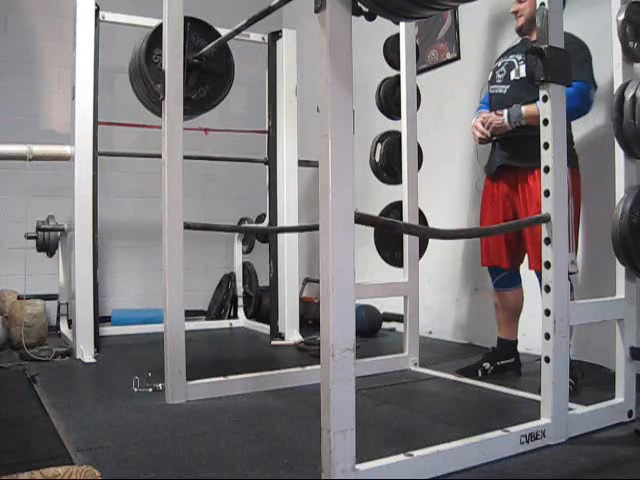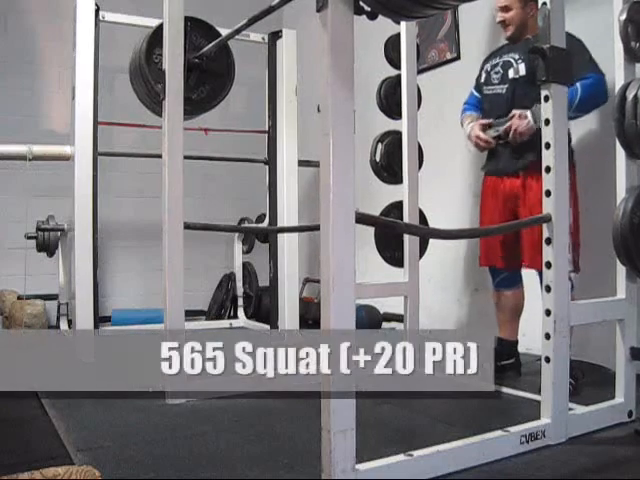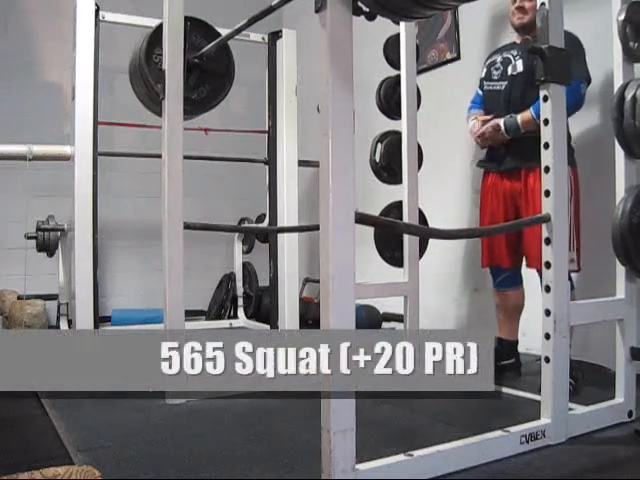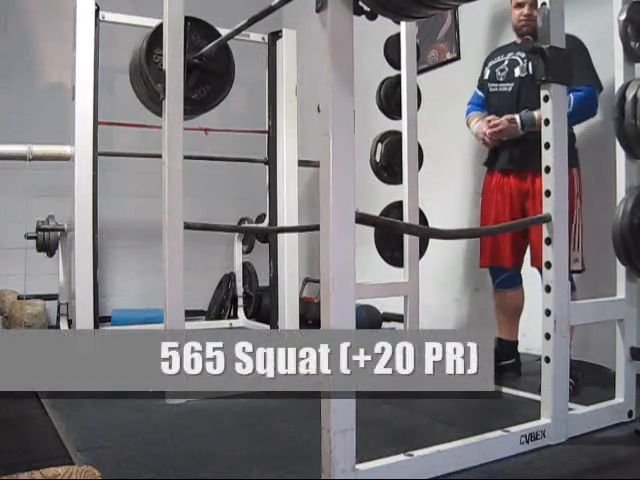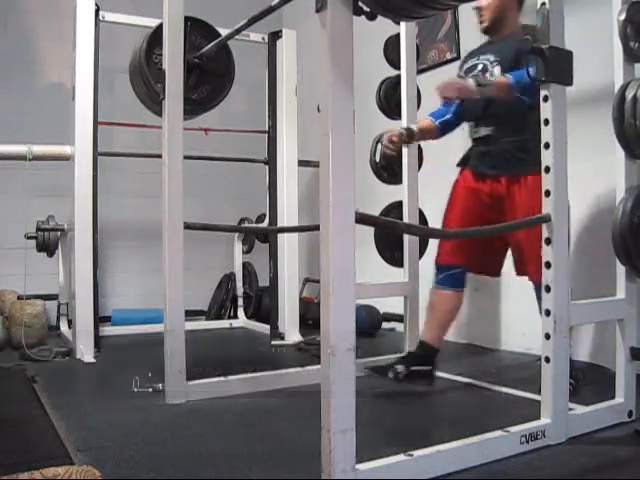
dt=1s
person 1, frame 1
left shoulder: (566, 46)
right shoulder: (508, 55)
left elbow: (578, 98)
right elbow: (489, 102)
left wrist: (512, 117)
right wrist: (480, 120)
left hip: (544, 170)
right hip: (500, 170)
right knee: (500, 264)
right ankle: (505, 352)
person 1, frame 2
left shoulder: (560, 44)
right shoulder: (494, 58)
left elbow: (594, 88)
right elbow: (472, 103)
left wrist: (537, 116)
right wrist: (471, 125)
left hip: (542, 170)
right hip: (497, 172)
right knee: (500, 265)
right ankle: (506, 352)
person 1, frame 3
left shoulder: (561, 43)
right shoulder: (497, 56)
left elbow: (571, 93)
right elbow: (479, 101)
left wrist: (509, 125)
right wrist: (475, 122)
left hip: (543, 167)
right hip: (498, 169)
right knee: (501, 264)
right ankle: (507, 352)
person 1, frame 4
left shoulder: (566, 46)
right shoulder: (495, 57)
left elbow: (586, 100)
right elbow: (476, 104)
left wrist: (523, 122)
right wrist: (479, 124)
right hip: (501, 170)
right knee: (501, 265)
right ankle: (507, 353)
person 1, frame 5
right shoulder: (477, 56)
left elbow: (536, 81)
right elbow: (449, 114)
left wrist: (475, 85)
right wrist: (409, 134)
left hip: (527, 172)
right hip: (478, 170)
left knee: (544, 270)
right knee: (450, 261)
right ankle: (424, 357)
